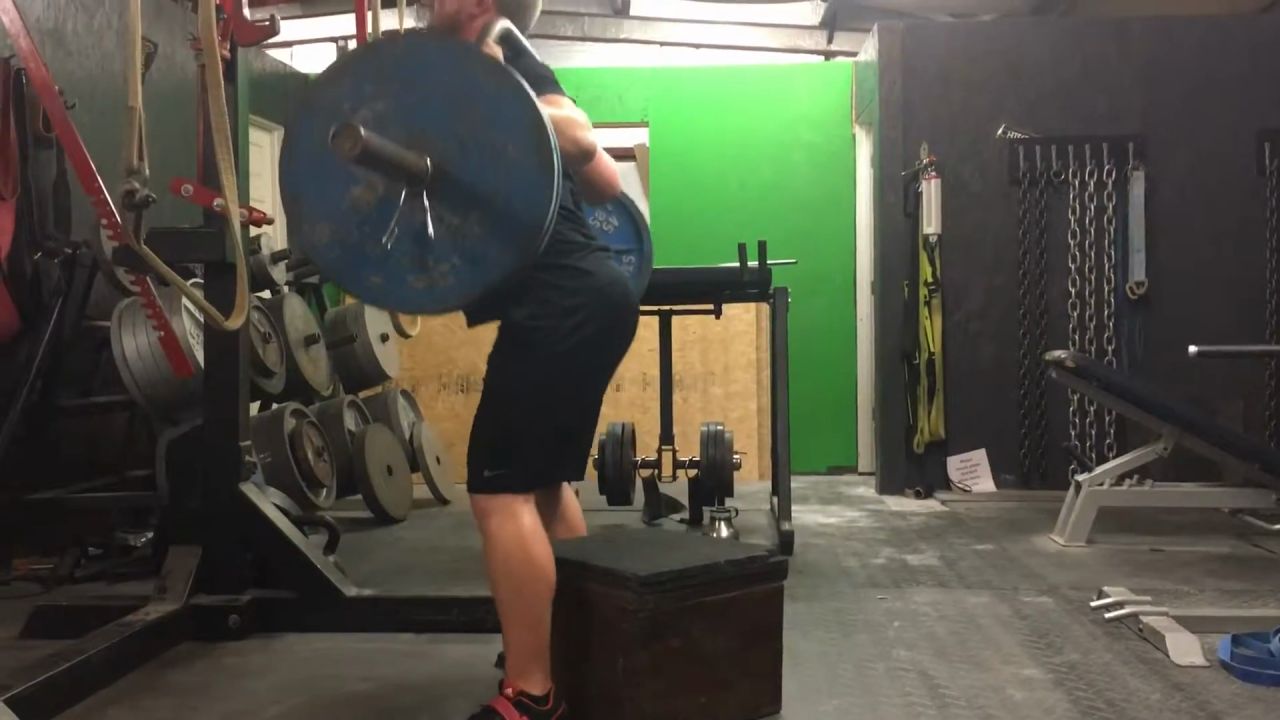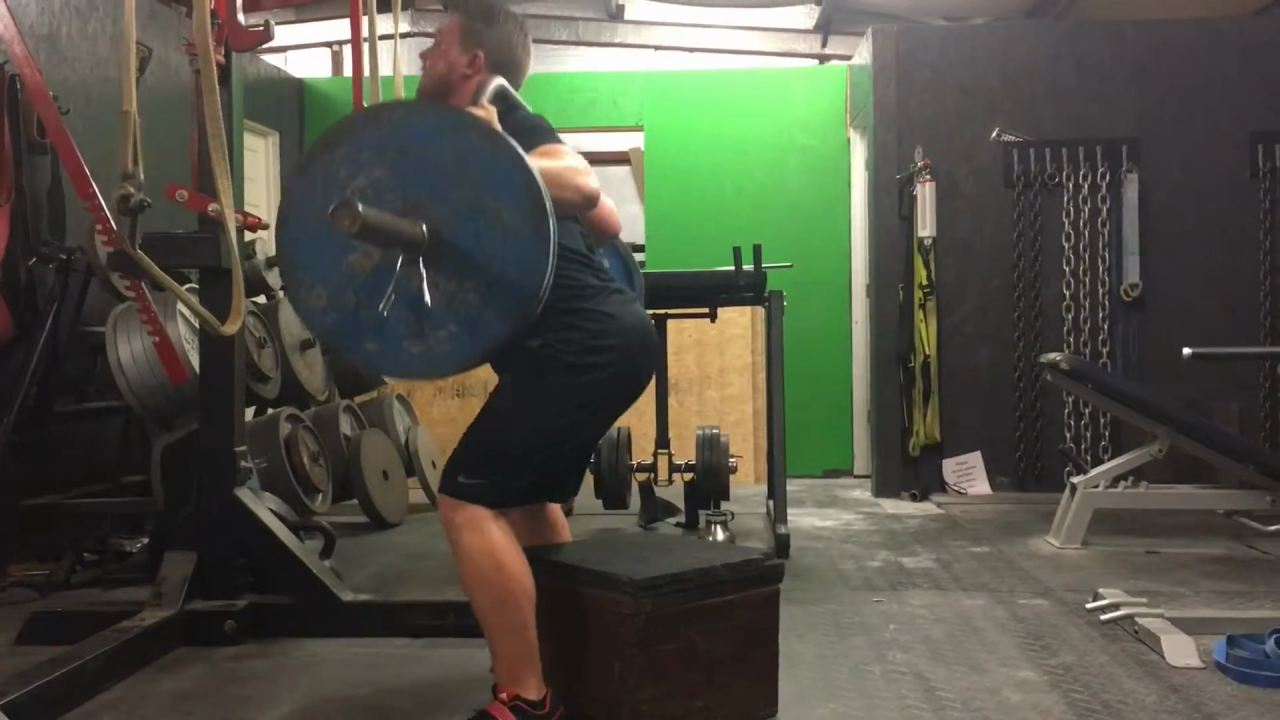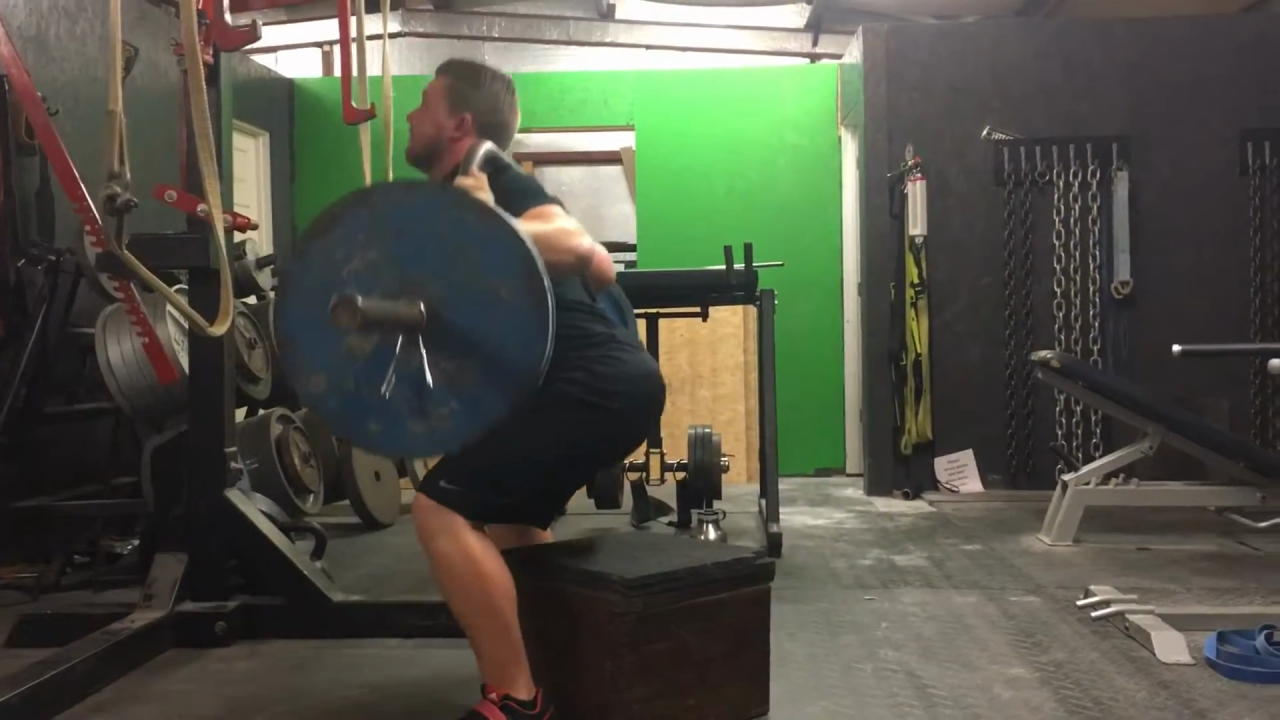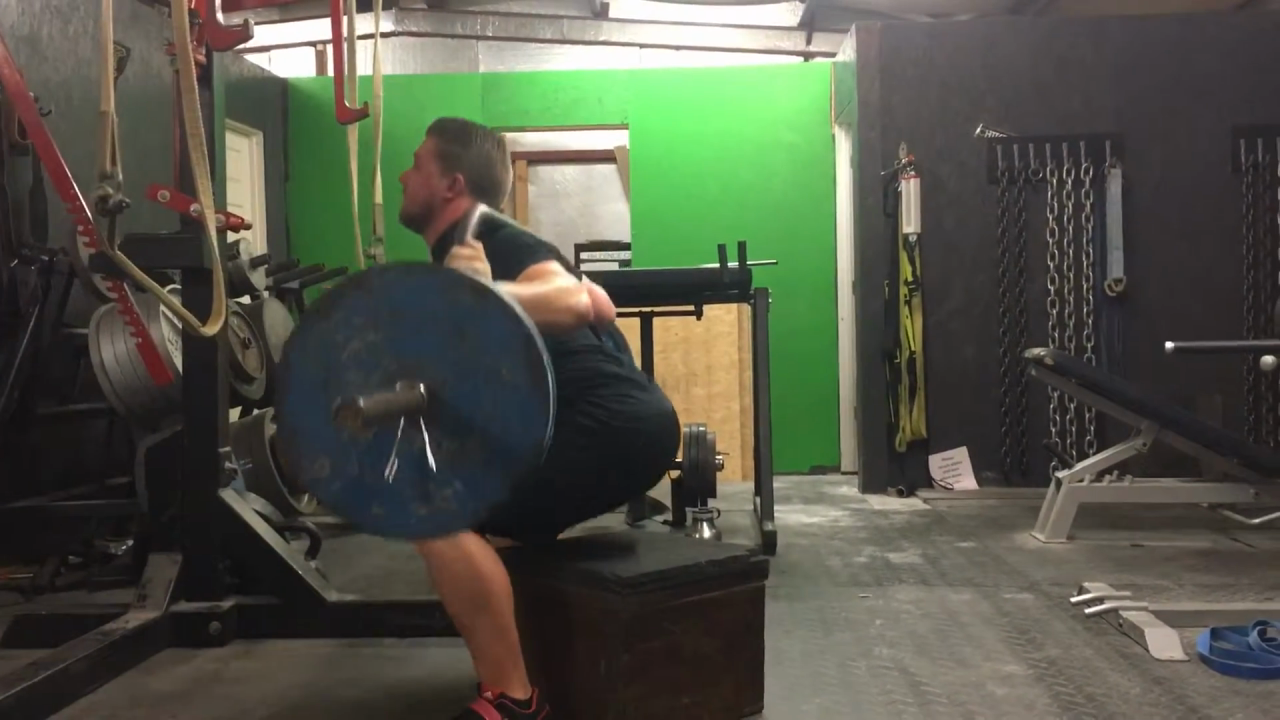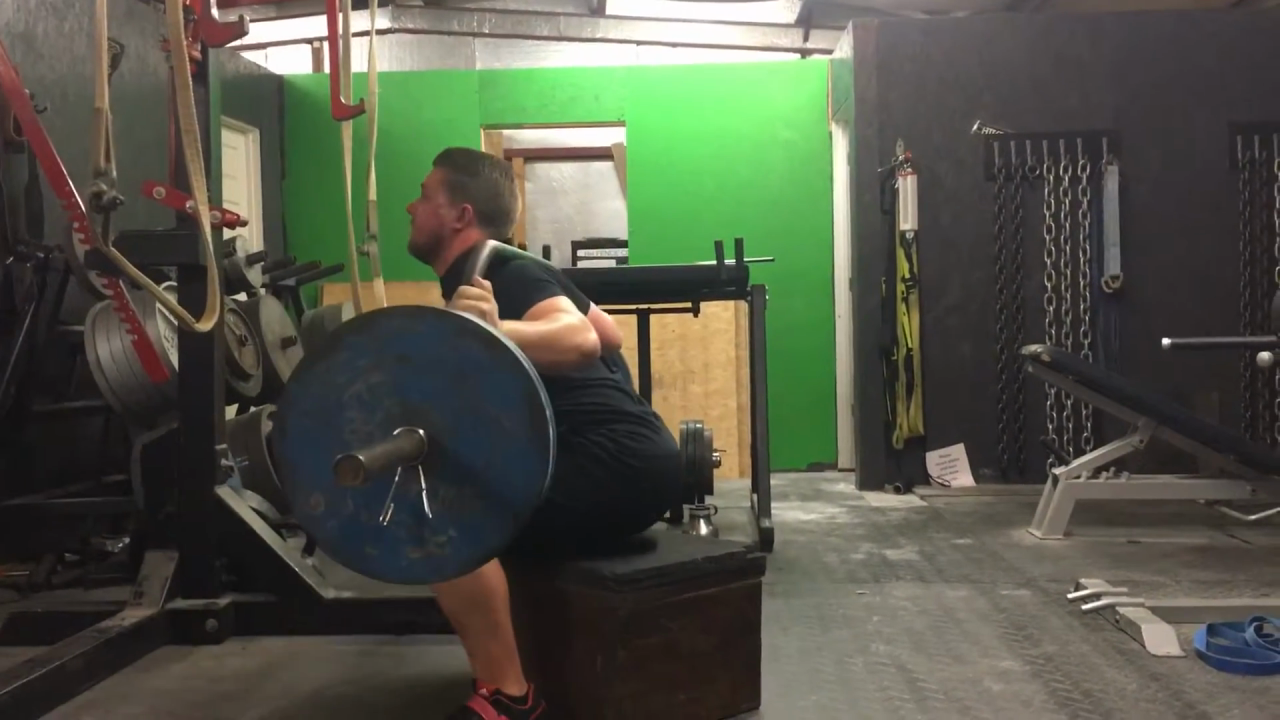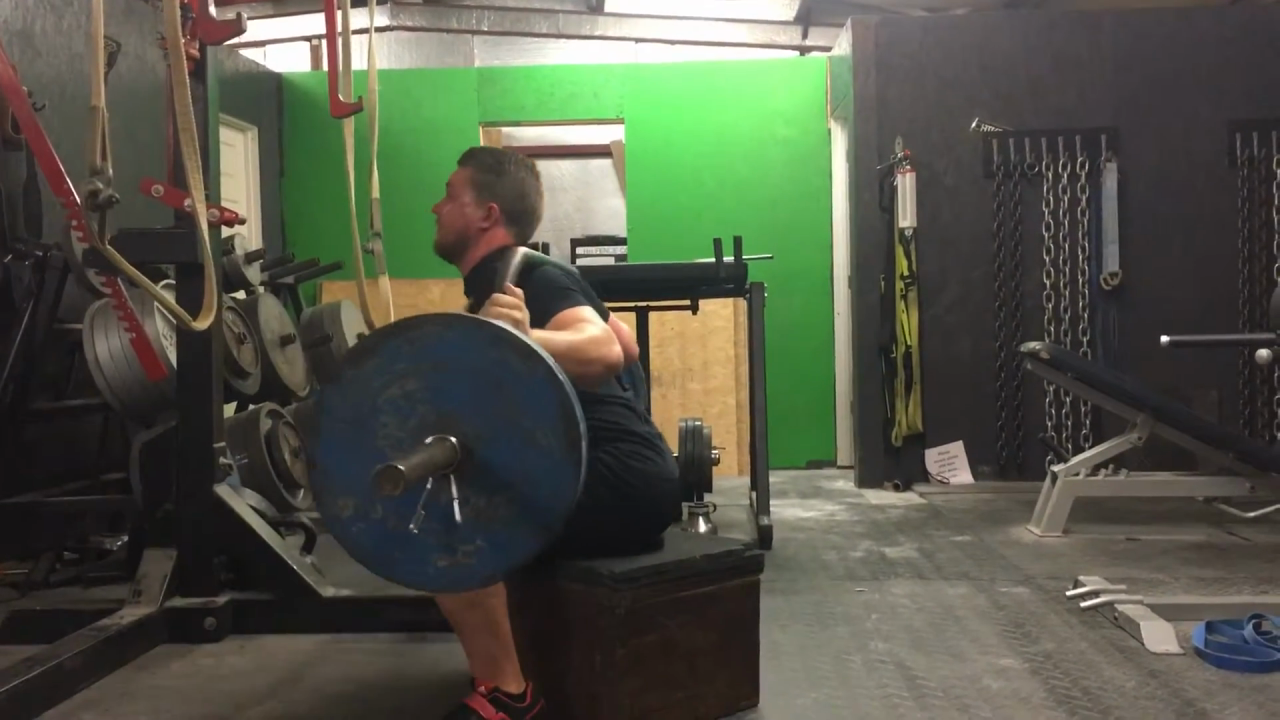
dt=0.3s
person 1, frame 1
left shoulder: (499, 65)
right shoulder: (510, 70)
left elbow: (576, 136)
right elbow: (604, 177)
left wrist: (481, 103)
left hip: (564, 304)
right hip: (583, 297)
left knee: (501, 490)
right knee: (540, 479)
person 1, frame 2
left shoulder: (492, 125)
right shoulder: (498, 126)
left elbow: (580, 184)
right elbow: (604, 217)
left hip: (583, 344)
right hip: (603, 335)
left knee: (470, 500)
right knee: (522, 493)
person 1, frame 3
left shoulder: (485, 186)
right shoulder: (488, 191)
left elbow: (572, 243)
right elbow: (600, 266)
left hip: (596, 388)
right hip: (612, 381)
left knee: (443, 507)
right knee: (498, 507)
person 1, frame 4
left shoulder: (487, 245)
right shoulder: (484, 245)
left elbow: (571, 301)
right elbow: (600, 305)
left wrist: (488, 294)
left hip: (613, 426)
right hip: (627, 419)
right knee: (488, 514)
person 1, frame 5
left shoulder: (494, 276)
right shoulder: (498, 272)
left elbow: (580, 340)
right elbow: (607, 335)
left wrist: (495, 331)
left hip: (621, 464)
right hip: (625, 457)
person 1, frame 6
left shoulder: (520, 280)
right shoulder: (512, 277)
left elbow: (603, 351)
right elbow: (622, 343)
left wrist: (528, 339)
left hip: (622, 481)
right hip: (625, 473)
